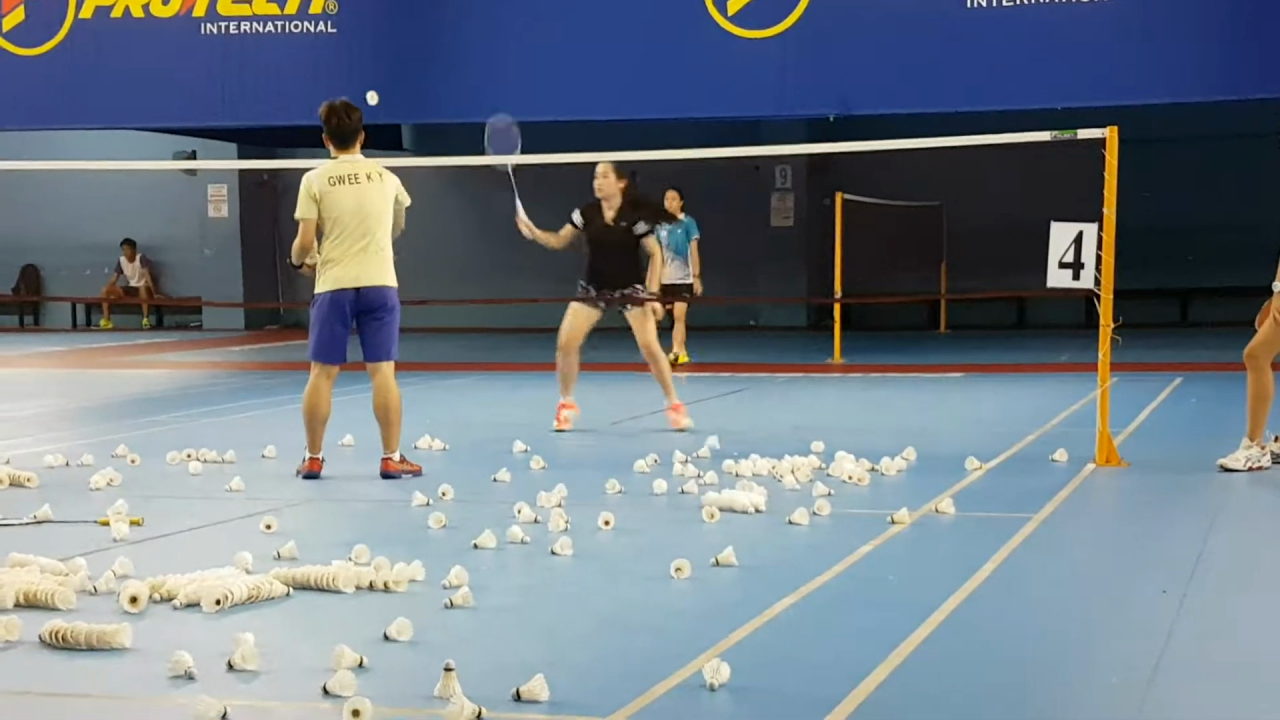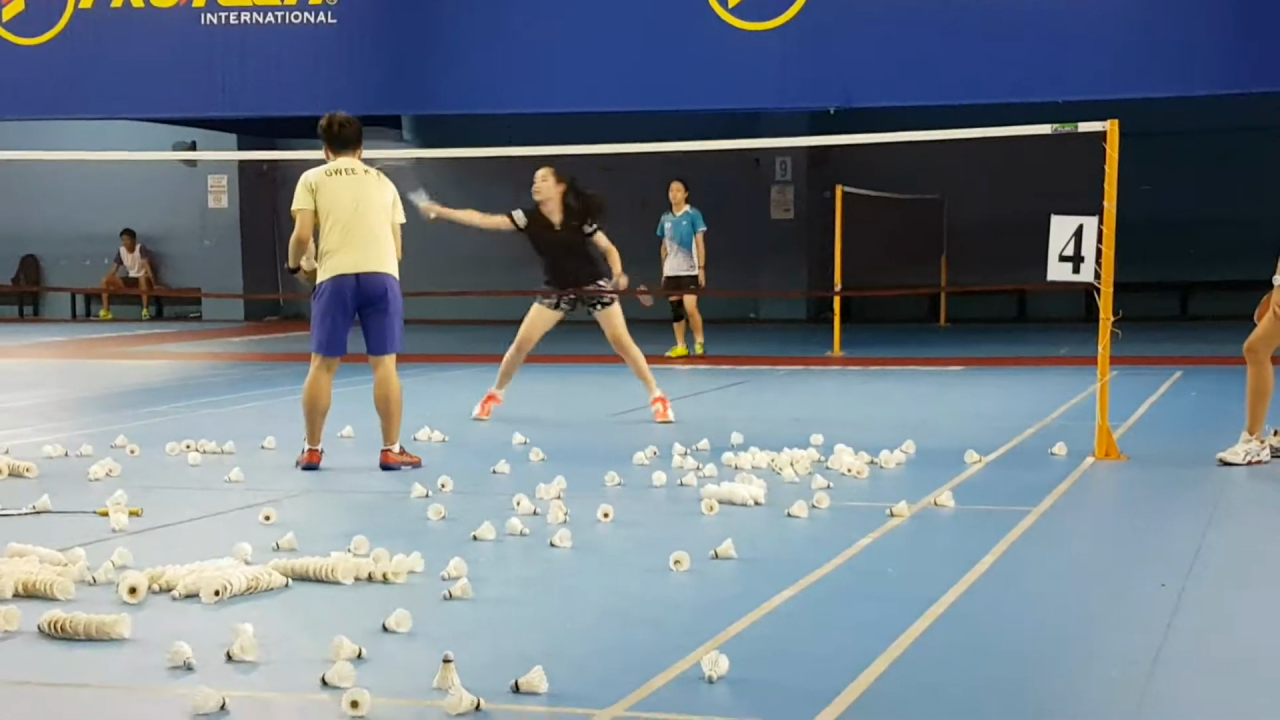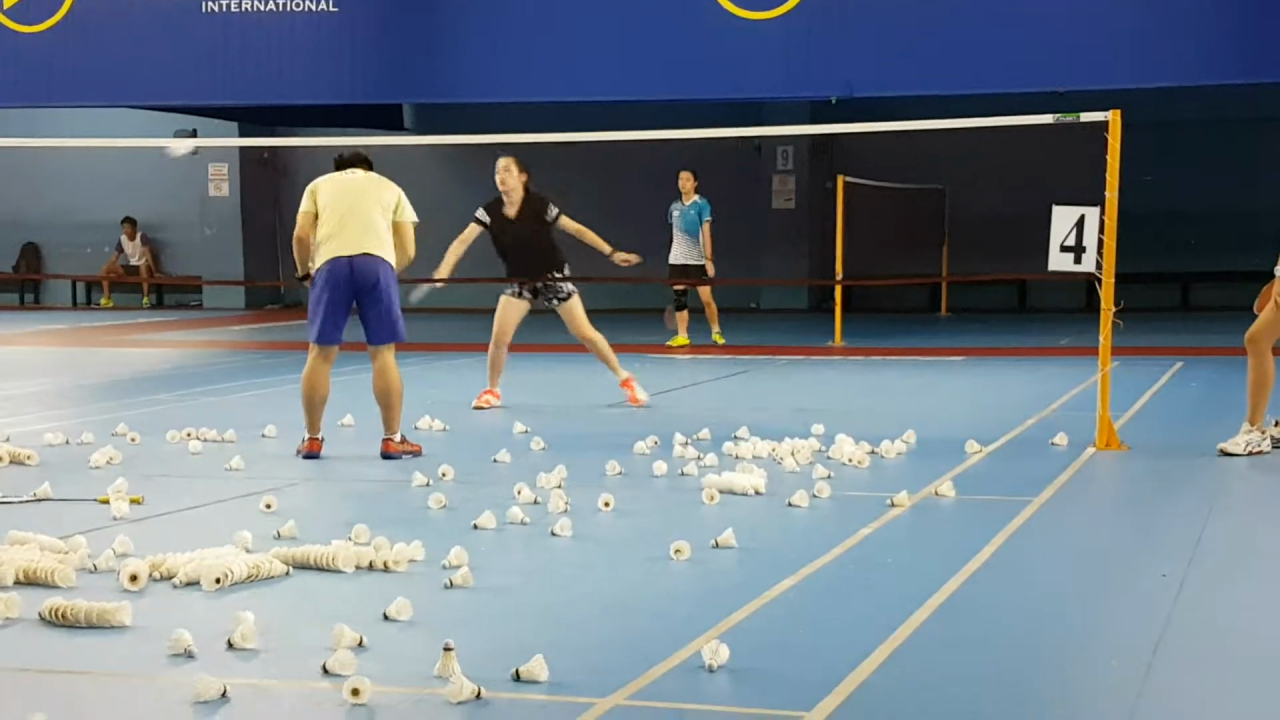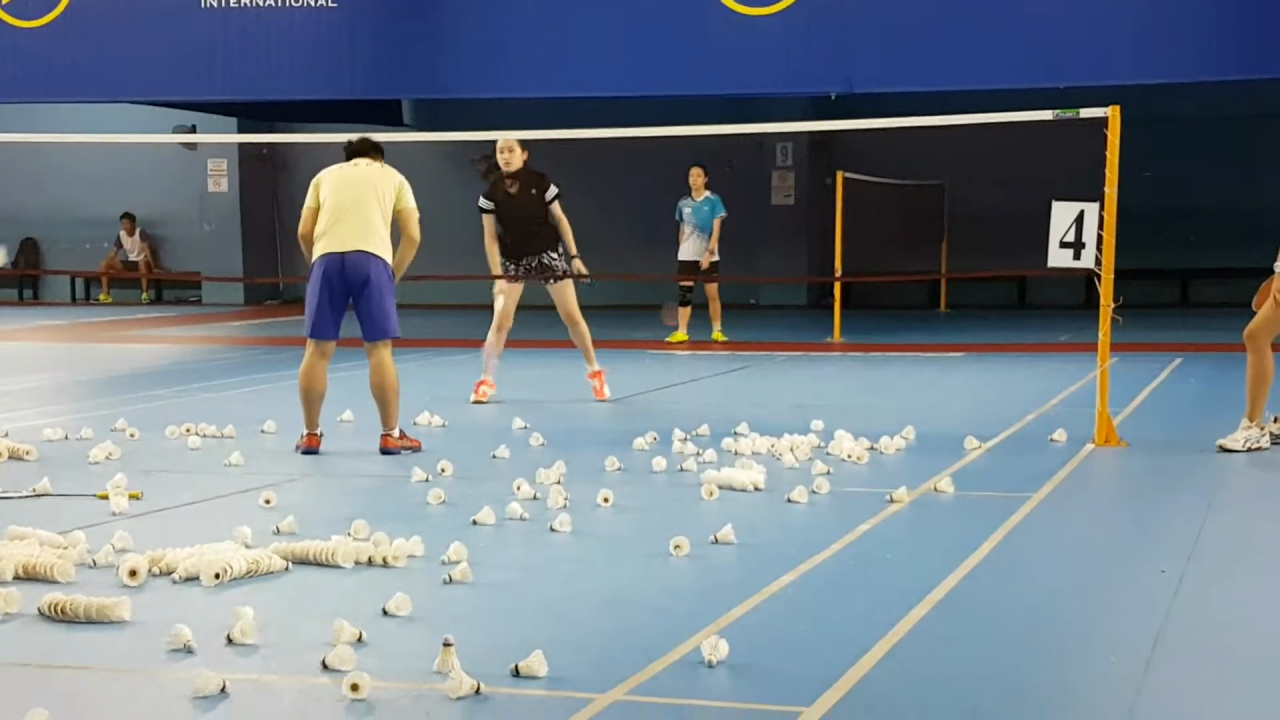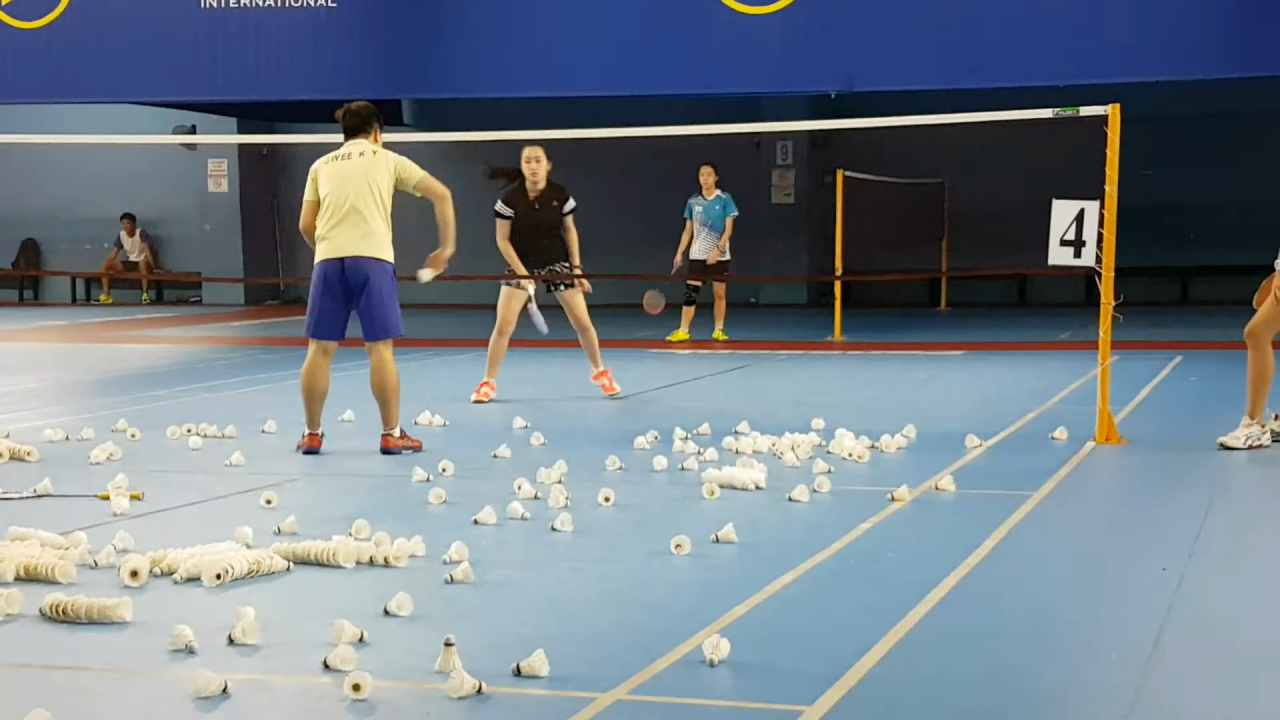
dt=0.2s
person 1, frame 1
left shoulder: (315, 180)
right shoulder: (385, 177)
left elbow: (305, 241)
left wrist: (299, 261)
left hip: (334, 286)
right hip: (380, 284)
left knee: (322, 373)
right knee: (383, 372)
left ankle: (313, 457)
right ankle: (392, 458)
person 1, frame 2
left shoulder: (313, 179)
right shoulder: (382, 181)
left elbow: (302, 234)
right elbow: (395, 246)
left wrist: (296, 264)
left hip: (335, 275)
right hip: (381, 274)
left knee: (323, 365)
right knee: (384, 364)
left ankle: (312, 449)
right ankle: (391, 449)
person 1, frame 3
left shoulder: (320, 183)
right shoulder: (389, 187)
left elbow: (301, 236)
right elbow: (408, 250)
left wrist: (304, 272)
left hip: (332, 263)
right hip: (376, 263)
left knee: (321, 354)
right knee: (383, 353)
left ankle: (312, 439)
right ankle: (392, 440)
person 1, frame 4
left shoulder: (325, 175)
right shoulder: (393, 177)
left elbow: (304, 232)
right elbow: (413, 236)
right wrist: (394, 275)
left hip: (328, 259)
right hip: (371, 260)
left knee: (318, 351)
right knee: (379, 351)
left ankle: (311, 435)
right ankle: (391, 435)
person 1, frame 5
left shoulder: (322, 165)
right shoulder: (387, 160)
left elbow: (306, 223)
right elbow: (441, 196)
right wrist: (447, 245)
left hip: (329, 260)
right hip: (372, 260)
left knee: (321, 349)
right knee: (381, 349)
left ankle: (312, 433)
right ankle: (392, 434)
person 2, frame 1
left shoulder: (635, 216)
right shoulder: (585, 214)
left elbow: (655, 255)
right elbow: (557, 241)
left wrist: (651, 294)
right wrist: (530, 231)
left hip: (632, 287)
right hip: (594, 288)
left knee: (649, 345)
right knee: (566, 342)
left ankle: (674, 404)
right ankle: (567, 402)
person 2, frame 2
left shoulder: (579, 217)
right shoulder: (527, 217)
left elbow: (607, 248)
right elbow: (483, 220)
left wrist: (617, 272)
right wrist: (441, 211)
left hip: (594, 284)
right hip: (557, 289)
left knee: (622, 343)
right knee: (522, 344)
left ankle: (658, 398)
right ankle: (495, 394)
person 2, frame 3
left shoulder: (540, 206)
right shoulder: (489, 211)
left elbow: (576, 230)
right elbow: (463, 241)
left wrist: (612, 253)
right wrist: (443, 270)
left hip: (552, 274)
right hip: (517, 281)
left knee: (584, 333)
right knee: (499, 337)
left ankle: (624, 378)
right ankle: (492, 390)
person 2, frame 4
left shoulder: (541, 183)
right shoulder: (491, 194)
left elbow: (560, 220)
right elbow: (490, 237)
left wrist: (574, 257)
right wrist: (498, 274)
left hip: (548, 255)
right hip: (511, 261)
left knee: (573, 316)
right knee: (501, 321)
left ankle: (594, 371)
right ankle: (486, 381)
person 2, frame 5
left shoulder: (562, 196)
right shoulder: (509, 199)
left elbow: (569, 230)
right elbow: (503, 239)
left wrist: (575, 267)
right wrist: (521, 272)
left hip: (558, 265)
right hip: (522, 266)
left knee: (583, 323)
right knee: (503, 326)
left ankle: (600, 372)
right ankle: (489, 382)
